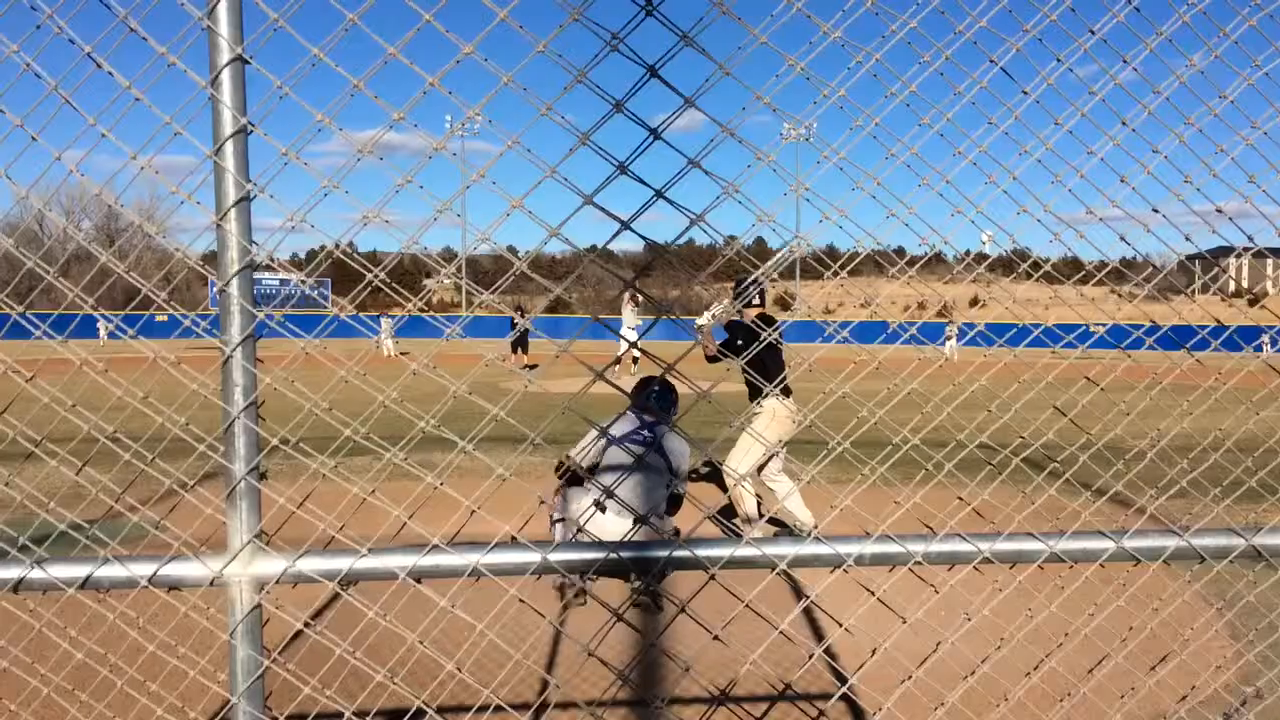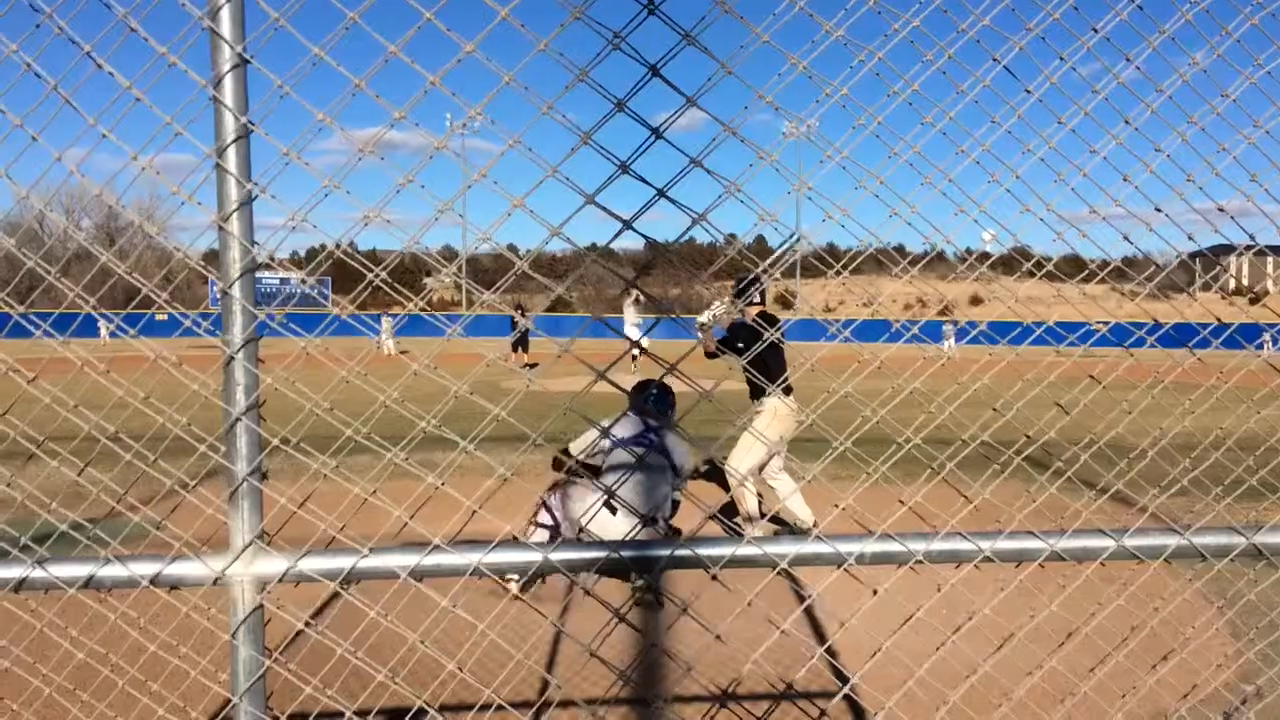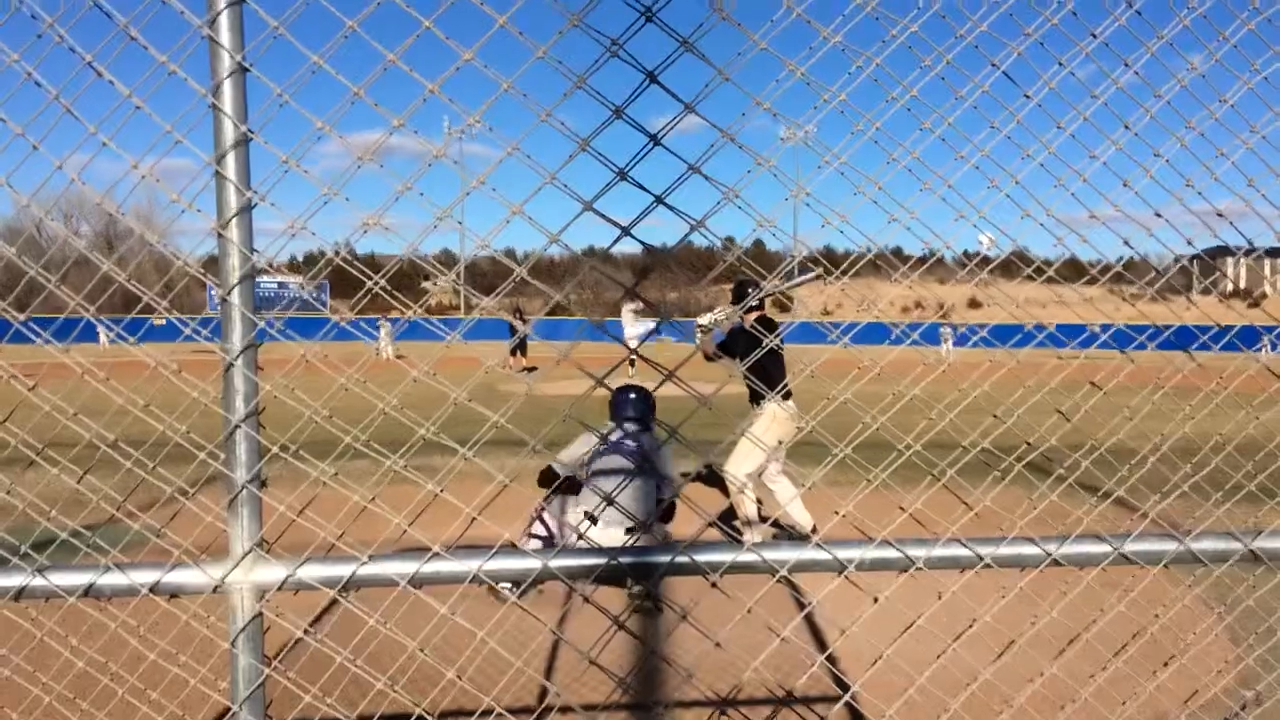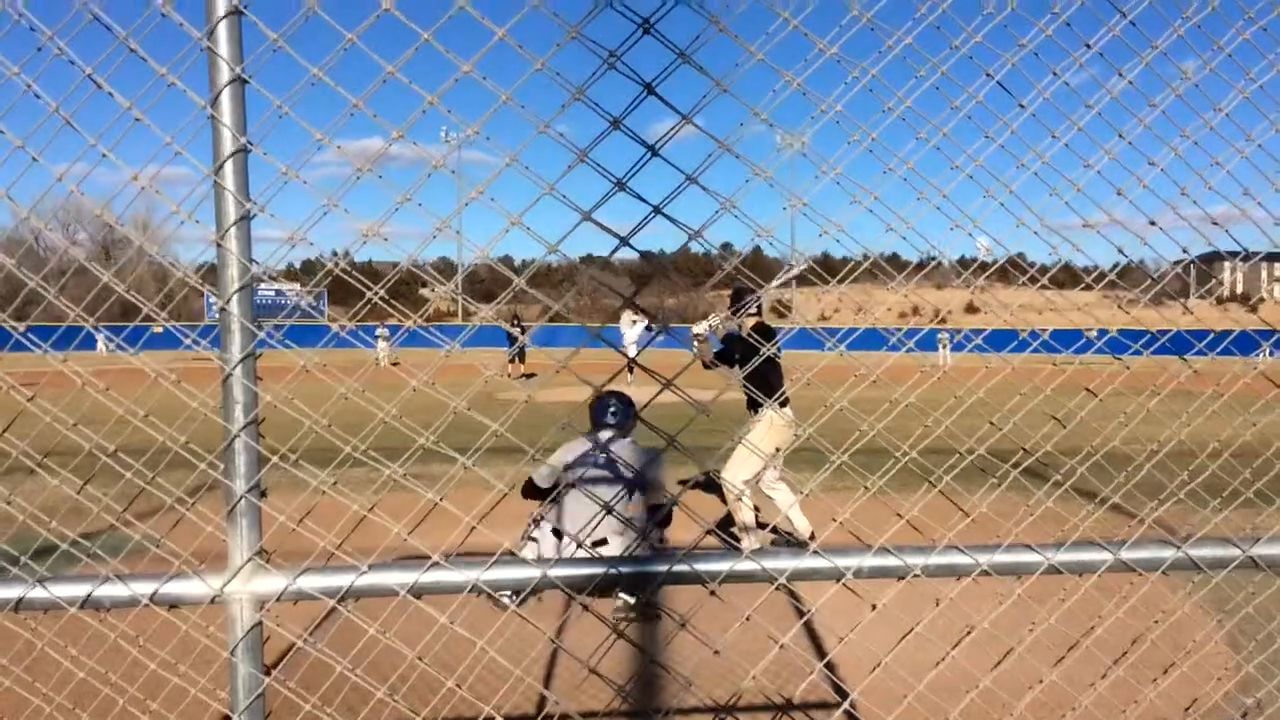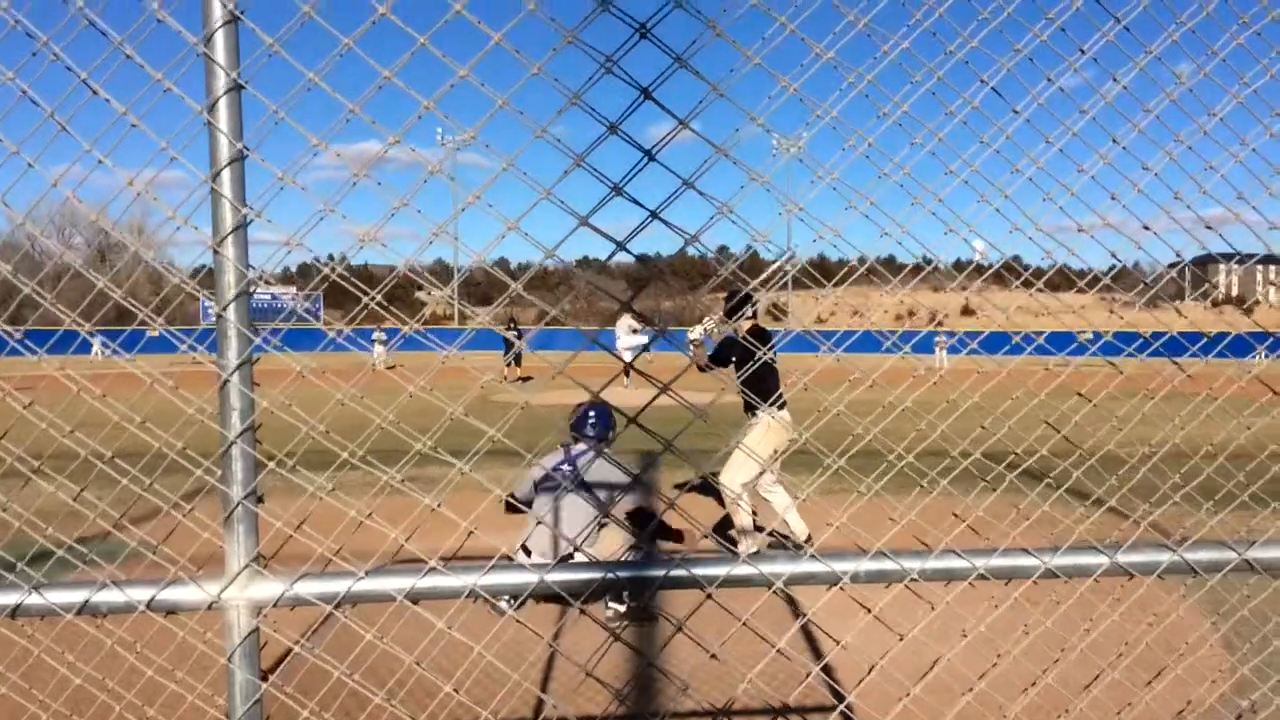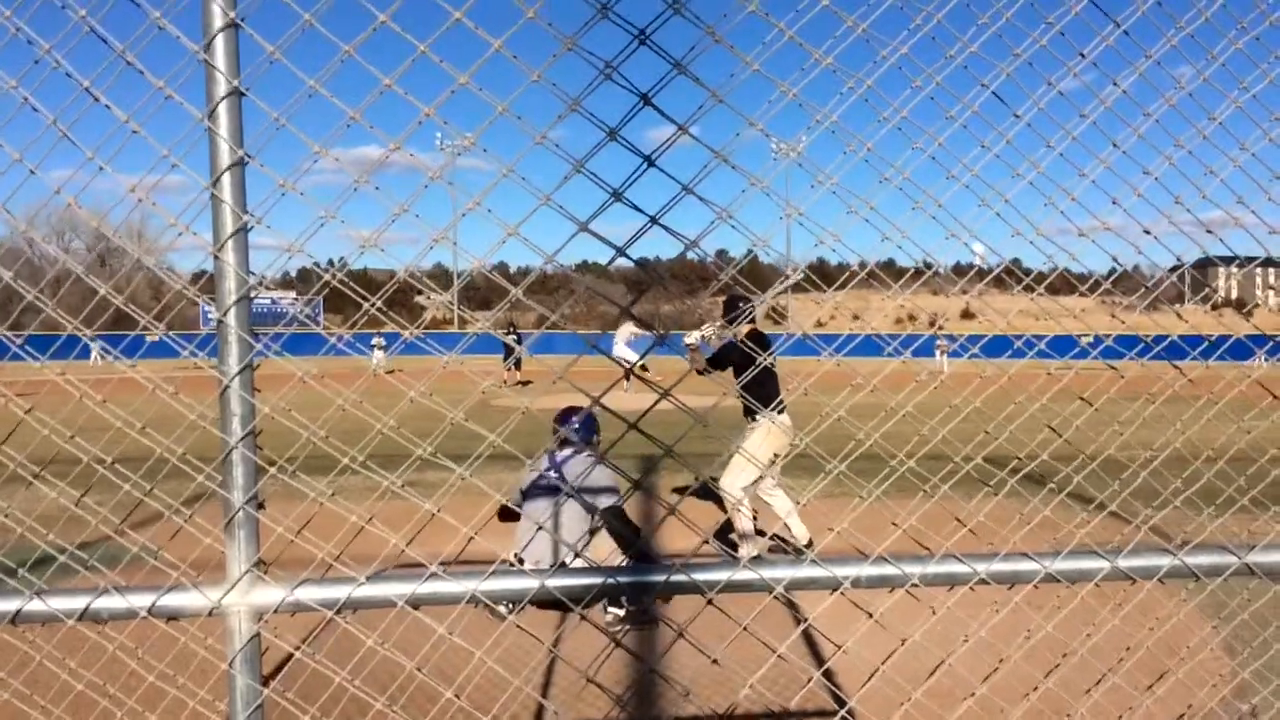
dt=0.2s
person 1, frame 1
left shoulder: (768, 324)
right shoulder: (744, 331)
left elbow: (741, 332)
right elbow: (713, 355)
left wrist: (721, 317)
right wrist: (705, 330)
left hip: (775, 409)
right hip: (766, 409)
left knee: (735, 468)
right knee: (770, 471)
left ankle: (754, 534)
right ankle: (805, 526)
person 1, frame 2
left shoulder: (769, 323)
right shoulder: (746, 330)
left elbow: (741, 334)
right elbow: (712, 351)
left wrist: (723, 318)
right wrist: (706, 329)
left hip: (777, 408)
right hip: (767, 408)
left knee: (737, 467)
right knee: (772, 469)
left ankle: (755, 533)
right ankle: (806, 523)
person 1, frame 3
left shoulder: (767, 327)
right shoulder: (745, 333)
left elbow: (741, 343)
right elbow: (712, 353)
left wrist: (726, 326)
right wrist: (705, 332)
left hip: (775, 412)
right hip: (768, 411)
left knee: (736, 471)
right knee: (771, 472)
left ankle: (753, 538)
right ankle: (804, 527)
person 1, frame 4
left shoulder: (764, 334)
right shoulder: (743, 340)
left elbow: (737, 350)
right elbow: (711, 361)
left wrist: (720, 331)
right wrist: (702, 339)
left hip: (773, 419)
right hip: (767, 418)
left knee: (732, 477)
right knee: (769, 479)
left ankle: (751, 544)
right ankle: (803, 533)
person 1, frame 5
left shoulder: (759, 336)
right shoulder: (741, 342)
left elbow: (727, 354)
right elbow: (707, 364)
left wrist: (709, 334)
right wrist: (697, 343)
left hip: (770, 421)
right hip: (764, 420)
left knee: (731, 480)
right knee: (767, 482)
left ankle: (748, 546)
right ankle: (801, 536)
person 1, frame 6
left shoulder: (756, 340)
right shoulder: (743, 345)
left elbow: (714, 363)
right elbow: (705, 367)
left wrist: (703, 341)
right wrist: (694, 348)
left hip: (770, 425)
right hip: (765, 424)
left knee: (731, 484)
right knee: (767, 485)
left ankle: (749, 550)
right ankle: (802, 540)
person 2, frame 1
left shoulder: (609, 426)
right shoulder: (678, 445)
left elbow: (564, 472)
right elbow: (672, 505)
left hip: (591, 528)
right hip: (640, 538)
left knee: (566, 493)
right knee: (668, 530)
left ankle: (572, 576)
right ankle: (645, 582)
person 2, frame 2
left shoulder: (614, 426)
right shoulder: (681, 448)
left elbow: (560, 462)
left hip: (598, 524)
right hip: (645, 539)
left knee: (556, 496)
left ankle: (520, 576)
right ankle: (644, 577)
person 2, frame 3
left shoulder: (594, 437)
right shoulder: (661, 450)
left elbow: (546, 479)
right elbow: (666, 513)
left hip: (585, 536)
right hip: (633, 545)
left knee: (552, 505)
right knee: (658, 530)
left ankle: (514, 582)
right ankle: (642, 584)
person 2, frame 4
left shoulder: (574, 447)
right shoulder: (643, 456)
left elbow: (530, 491)
right elbow: (661, 518)
left hip: (559, 552)
right hip: (607, 555)
left knee: (546, 514)
right knee: (652, 531)
left ankle: (512, 591)
right ankle: (628, 596)
person 2, frame 5
left shoulder: (548, 461)
right shoulder: (613, 467)
left elbow: (511, 504)
right elbow: (640, 519)
right wrist: (679, 535)
left hip: (532, 566)
right knee: (639, 530)
left ankle: (510, 594)
right ankle: (619, 604)
person 2, frame 6
left shoulder: (538, 468)
right shoulder: (599, 469)
left elbow: (505, 513)
right elbow: (618, 522)
right wrist: (650, 565)
right knee: (627, 536)
left ankle: (508, 599)
right ankle: (619, 609)
